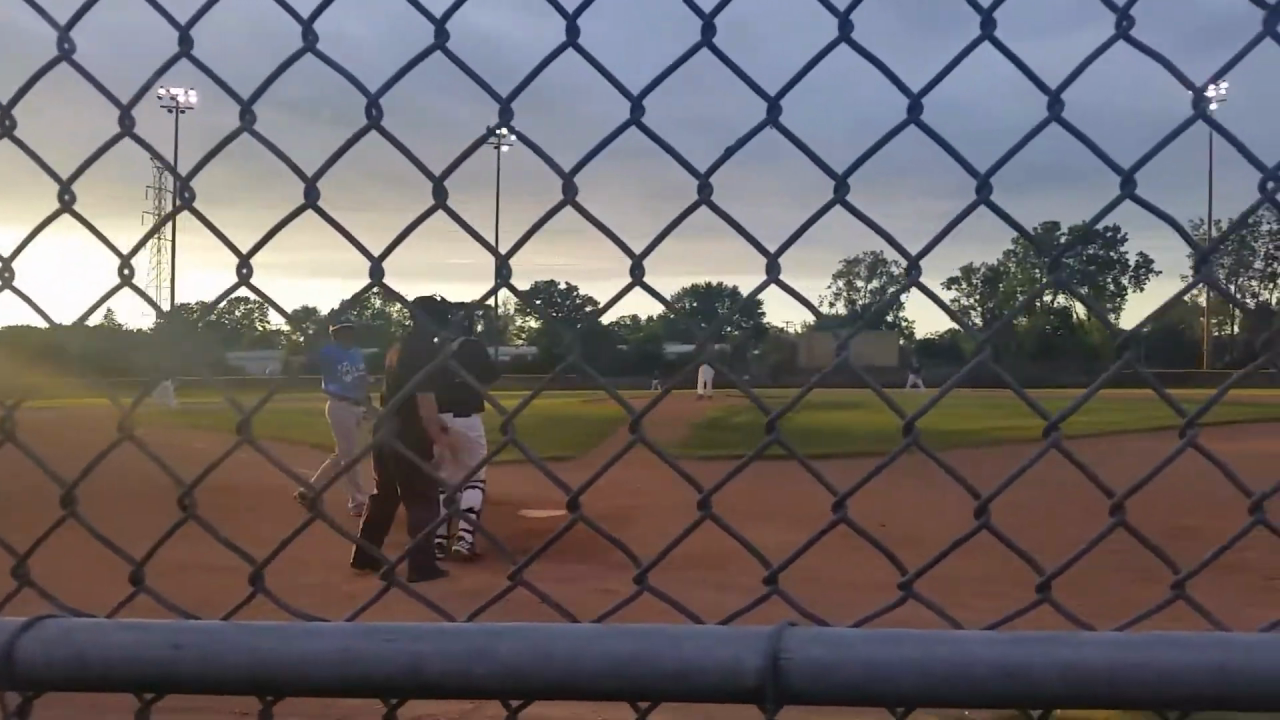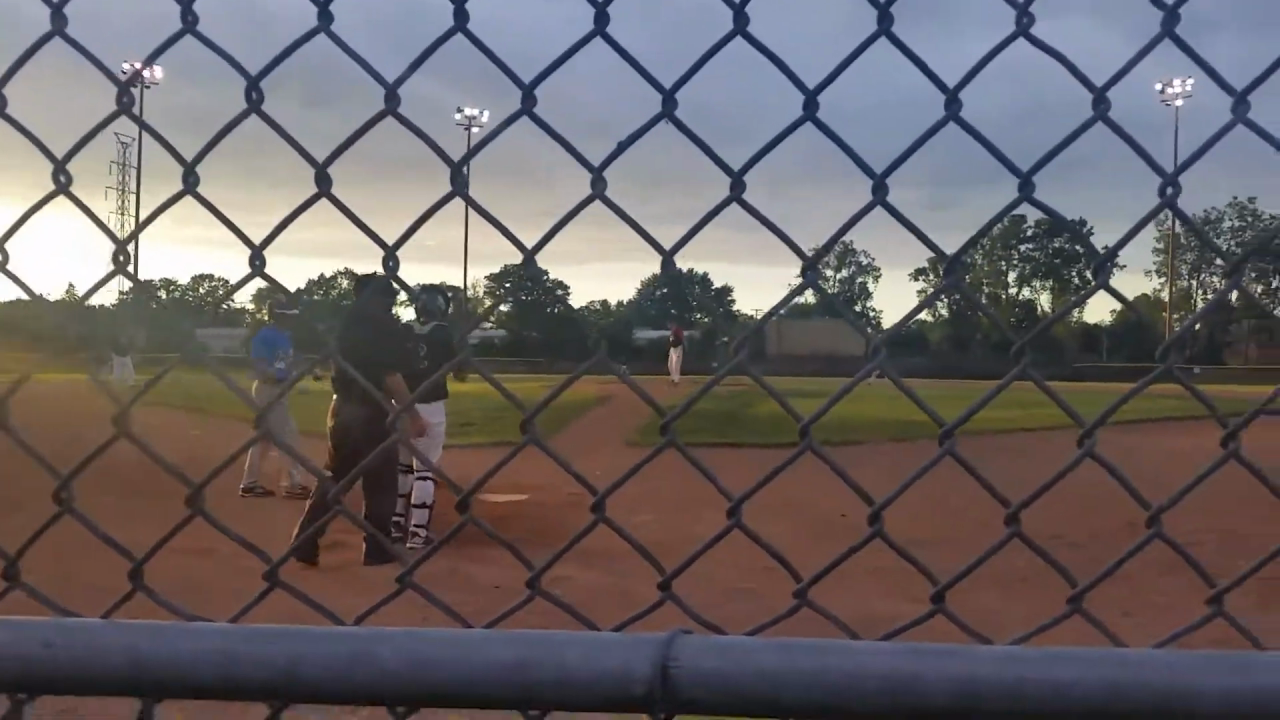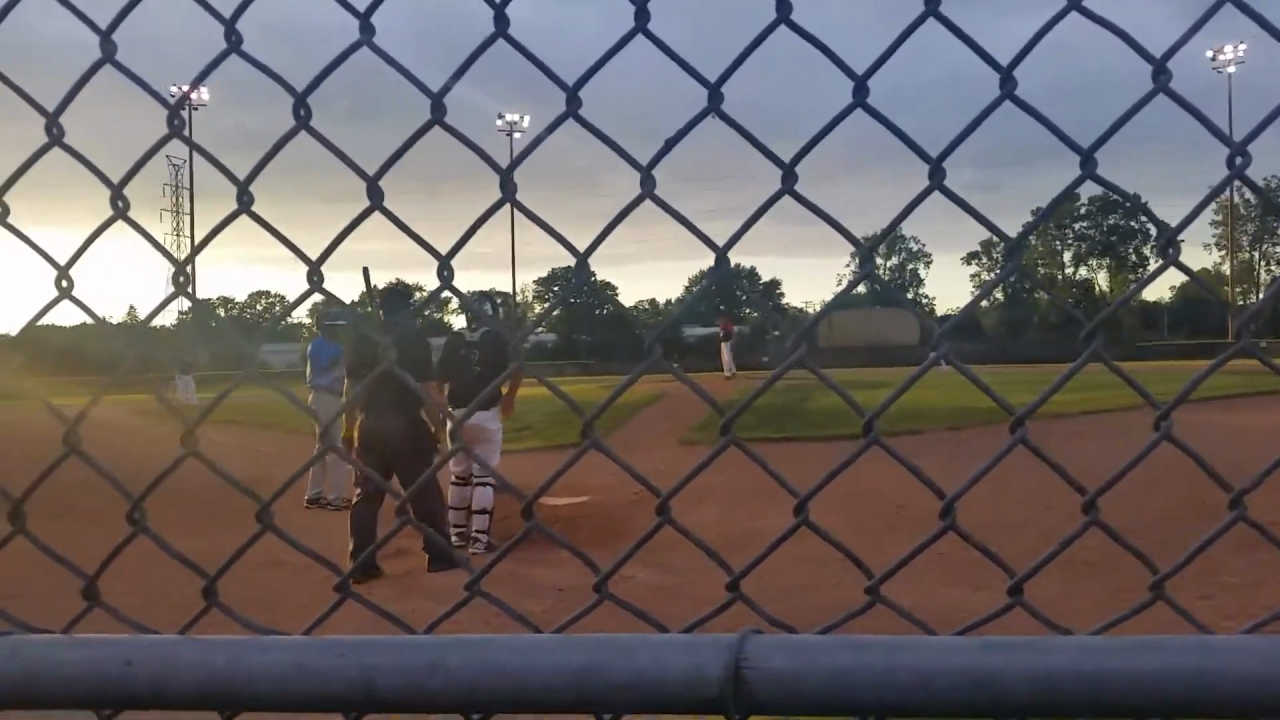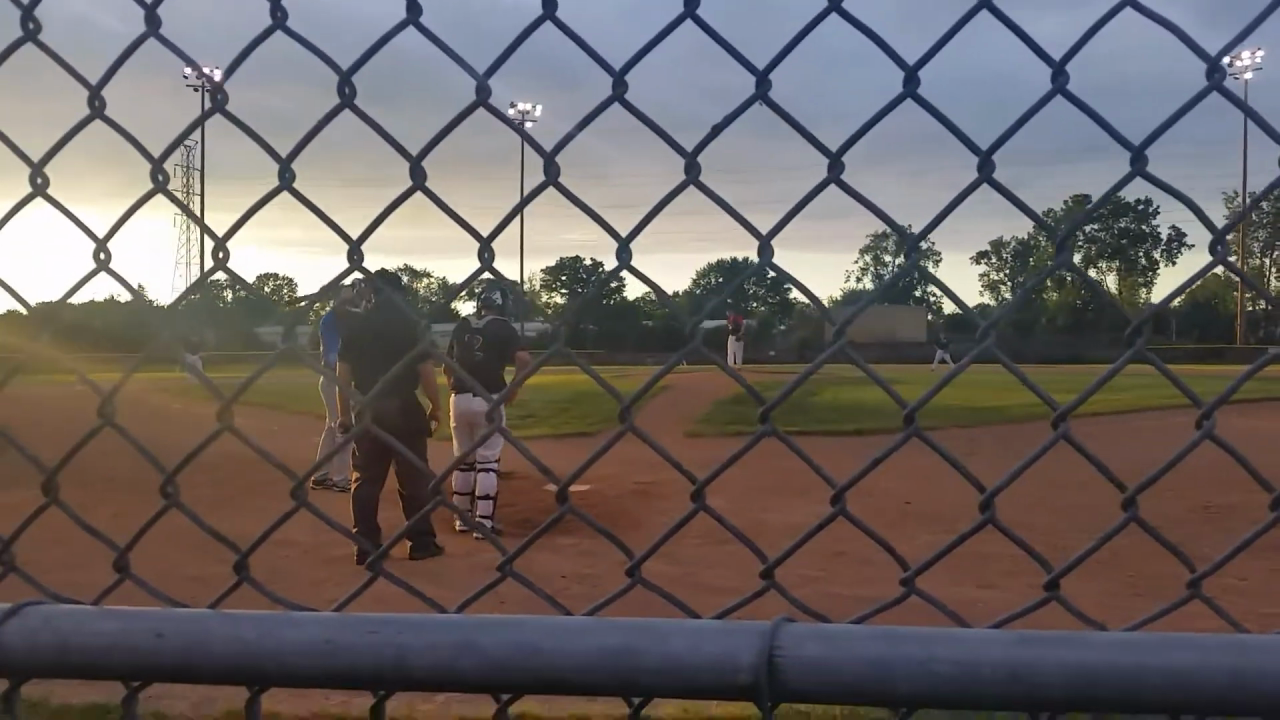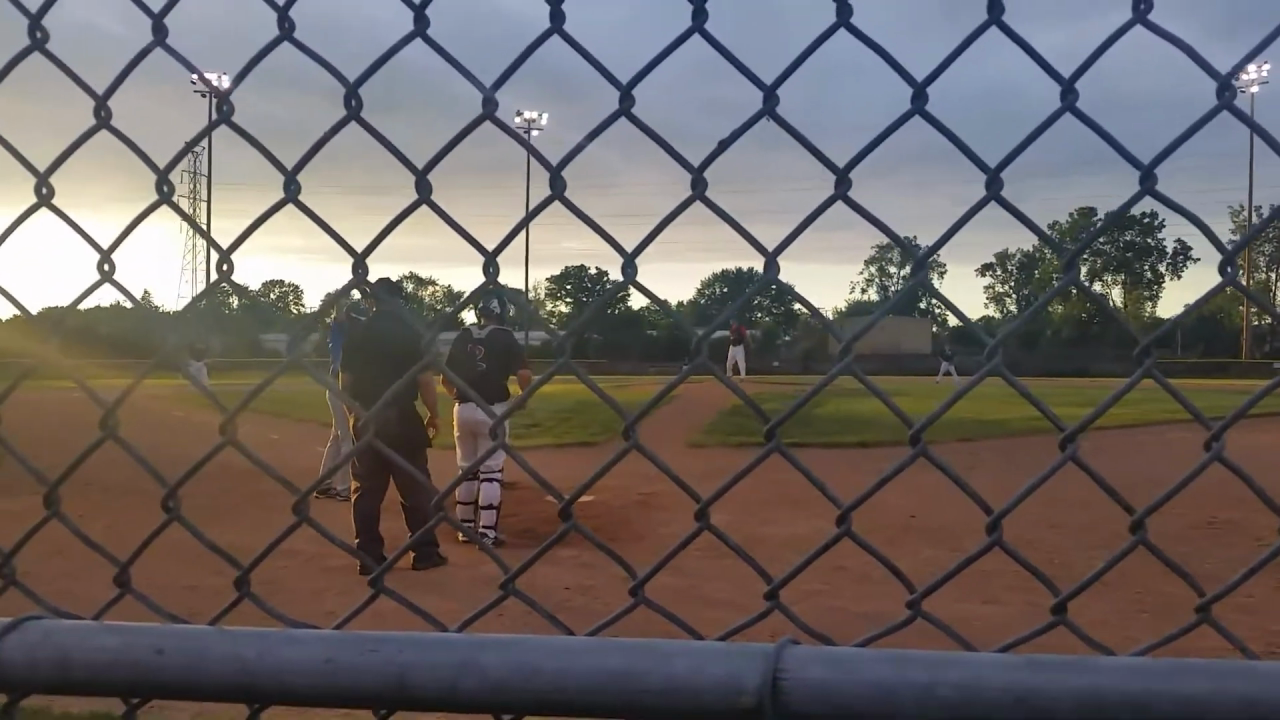
dt=0.4s
person 1, frame 1
left shoulder: (398, 346)
right shoulder: (427, 350)
right elbow: (425, 399)
left wrist: (439, 428)
right wrist: (437, 440)
left hip: (385, 425)
right hip: (408, 431)
left knee: (383, 494)
right knee: (422, 500)
left ankle: (365, 555)
right ankle: (421, 564)
person 1, frame 2
left shoulder: (343, 327)
right shoulder: (384, 330)
right elbow: (393, 380)
right wrist: (413, 415)
left hip: (341, 409)
right hip: (371, 413)
left knee: (332, 478)
right knee: (379, 483)
left ankle: (305, 543)
right ankle: (377, 549)
person 1, frame 3
left shoulder: (362, 341)
right shoulder: (415, 339)
left elbow: (350, 390)
right elbow: (427, 390)
left wrist: (348, 427)
right wrist: (436, 427)
left hip: (369, 425)
right hip: (406, 425)
left knee: (366, 495)
right knee: (425, 493)
left ankle: (362, 563)
right ankle: (439, 555)
person 1, frame 4
left shoulder: (355, 325)
right shoulder: (410, 322)
left elbow: (343, 374)
right elbow: (425, 369)
left wrist: (344, 413)
right wrist: (435, 406)
left hip: (367, 409)
right hip: (402, 407)
left knee: (366, 479)
right knee: (414, 478)
left ankle: (366, 545)
right ankle: (421, 541)
person 1, frame 5
left shoulder: (356, 334)
right shoulder: (410, 332)
left elbow: (345, 382)
right elbow: (425, 380)
left wrist: (356, 415)
right wrist: (433, 415)
left hip: (366, 419)
right hip: (401, 417)
left knee: (366, 489)
right knee: (416, 487)
left ankle: (369, 555)
right ankle: (425, 551)
person 2, frame 1
right shoulder: (474, 347)
right elbow: (492, 378)
left hip: (441, 421)
right hip: (468, 421)
left knee: (445, 482)
right knee: (473, 480)
left ankle: (439, 542)
right ankle: (465, 538)
person 2, frame 2
left shoulder: (402, 333)
right shoulder: (444, 334)
right elbow: (460, 372)
right hip: (430, 408)
left knee: (402, 464)
right knee: (426, 470)
left ankle: (396, 523)
right ankle: (418, 532)
person 2, frame 3
left shoulder: (453, 340)
right shoulder: (496, 339)
left elbow: (438, 381)
right elbow: (517, 370)
left wrist: (448, 404)
right wrist: (509, 397)
left hip: (456, 414)
right hip: (486, 415)
left knee: (459, 474)
right knee: (484, 476)
left ankle: (457, 533)
right ankle: (480, 537)
person 2, frame 4
left shoulder: (462, 326)
right shoulder: (503, 328)
left elbow: (447, 366)
right elbow: (523, 358)
right wrist: (514, 387)
left hip: (459, 399)
right hip: (488, 400)
left knee: (463, 460)
right knee: (488, 462)
left ankle: (463, 517)
right ankle: (483, 523)
person 2, frame 5
left shoulder: (463, 337)
right shoulder: (505, 338)
left elbow: (446, 380)
right elbow: (525, 375)
right wrist: (523, 396)
left hip: (463, 409)
right hip: (492, 410)
left knee: (467, 469)
right knee: (491, 471)
left ankle: (466, 527)
right ankle: (487, 532)
person 3, frame 1
left shoulder: (358, 354)
right shoulder: (329, 352)
left wrist: (367, 404)
left hip: (356, 407)
right hip: (340, 408)
left knee: (343, 455)
right knee: (351, 455)
left ankle: (310, 491)
right ankle: (358, 502)
person 3, frame 2
left shoulder: (285, 335)
right shoulder: (265, 336)
left elbow: (289, 362)
right elbow: (261, 366)
right wrist: (284, 382)
left hip: (276, 389)
right hip: (268, 389)
left knee: (266, 436)
right knee: (288, 432)
left ankle: (249, 483)
right ankle: (293, 484)
person 3, frame 3
left shoulder: (329, 345)
right shoulder: (320, 345)
right elbow: (343, 359)
left hip: (329, 399)
right hip: (324, 399)
left knee: (324, 447)
right knee: (335, 447)
left ankle: (314, 495)
right ankle: (335, 497)
person 3, frame 4
left shoulder: (343, 325)
right shoulder: (329, 321)
right elbow: (343, 301)
right wrist: (354, 289)
left hip: (339, 381)
right hip: (333, 382)
left knee: (333, 428)
left ankle: (321, 476)
right ankle: (341, 479)
person 3, frame 5
left shoulder: (349, 334)
right shoulder: (338, 330)
right elbow: (341, 310)
right wrist: (344, 301)
left knee: (337, 438)
right knee: (349, 439)
left ankle: (325, 485)
right ankle: (344, 488)
